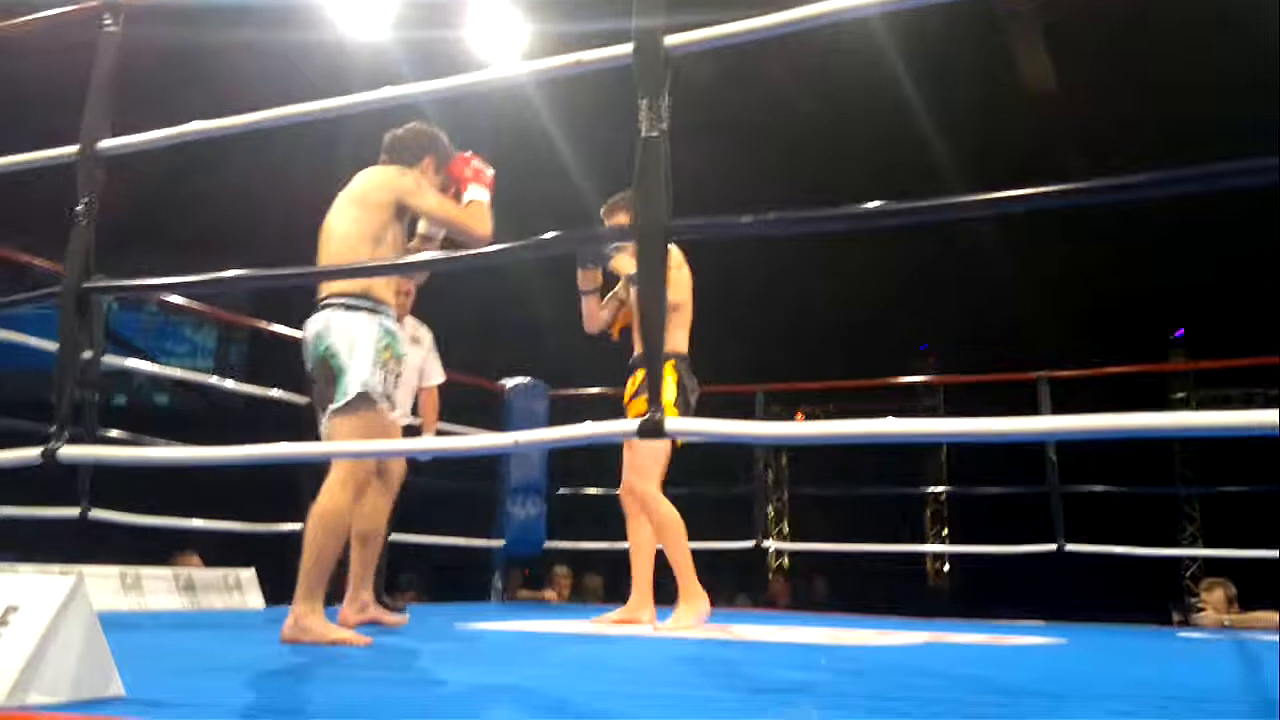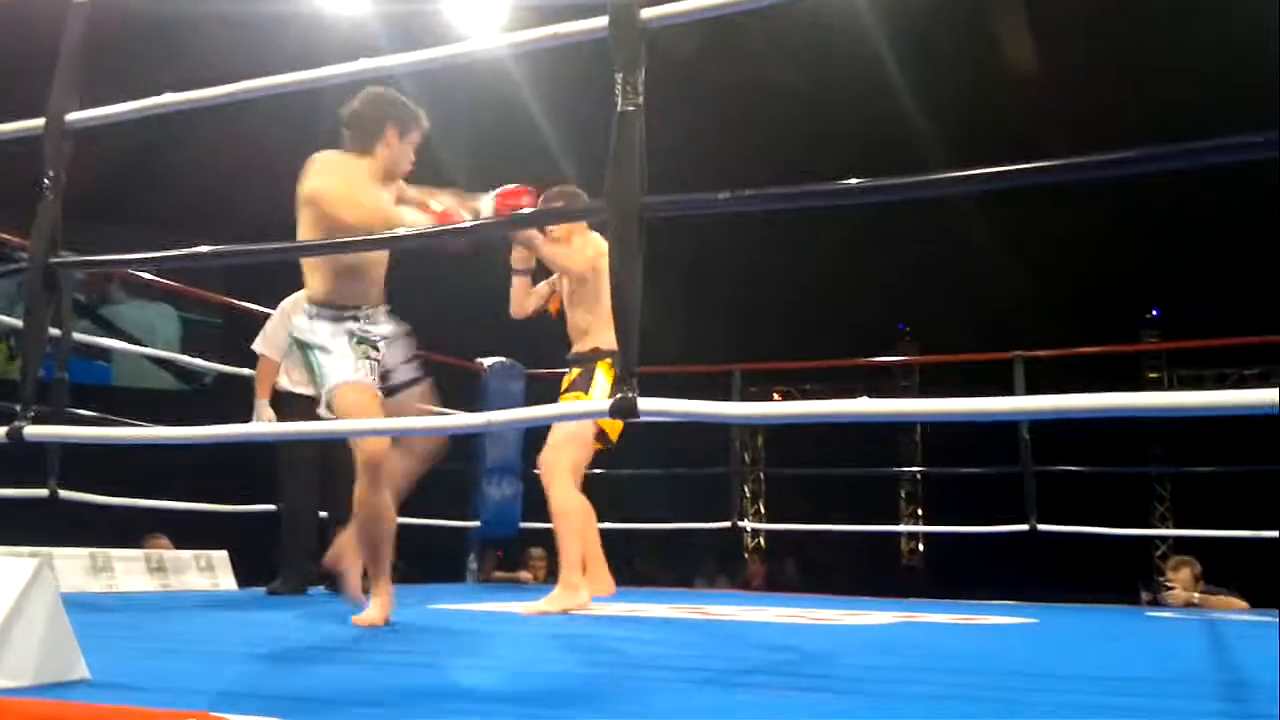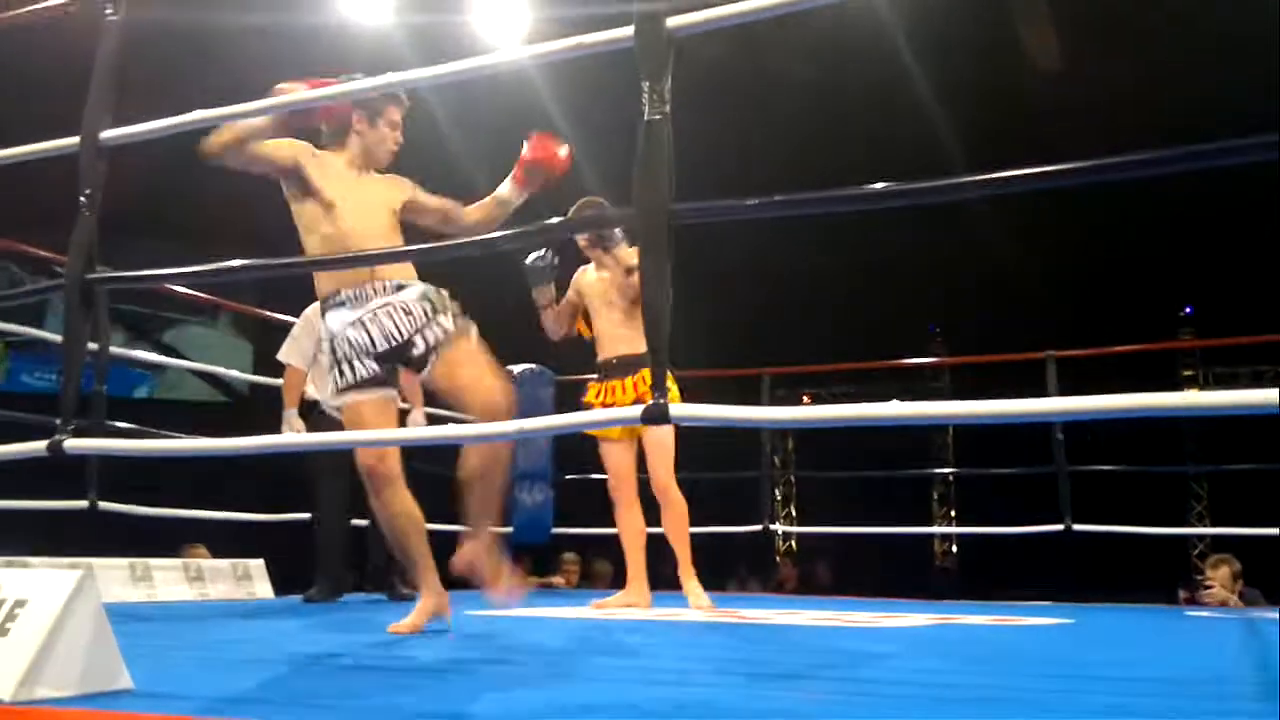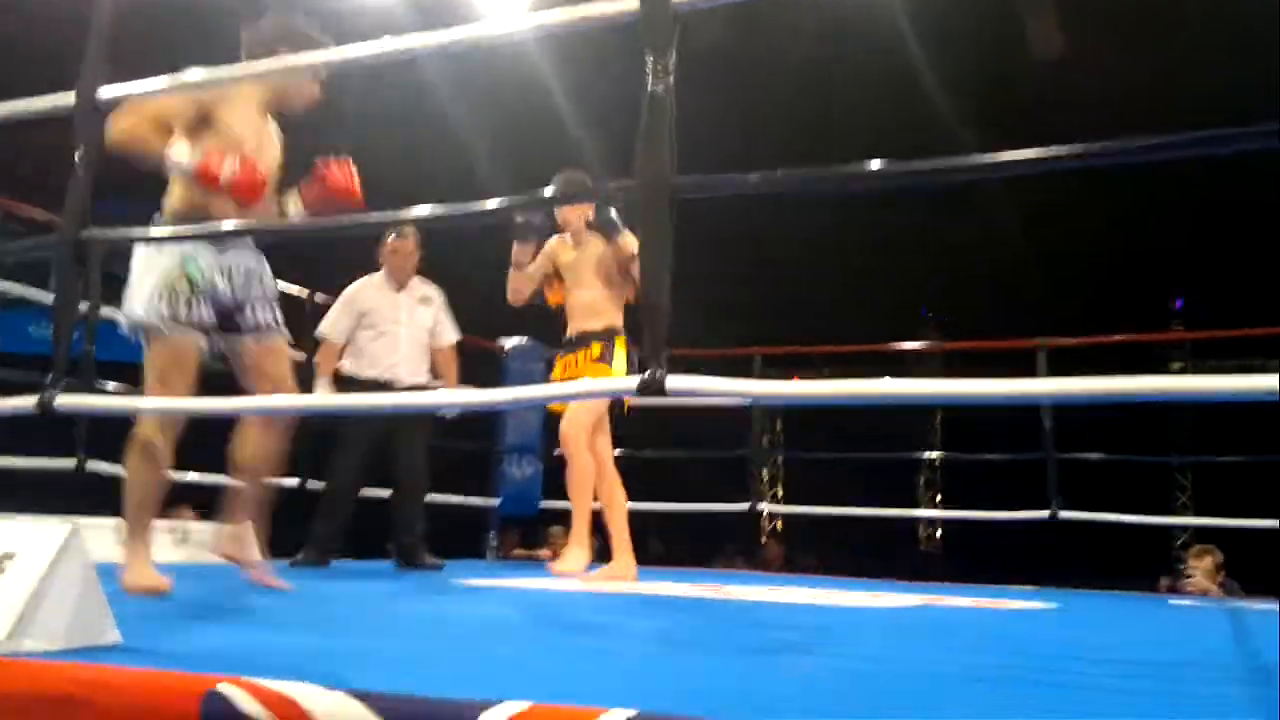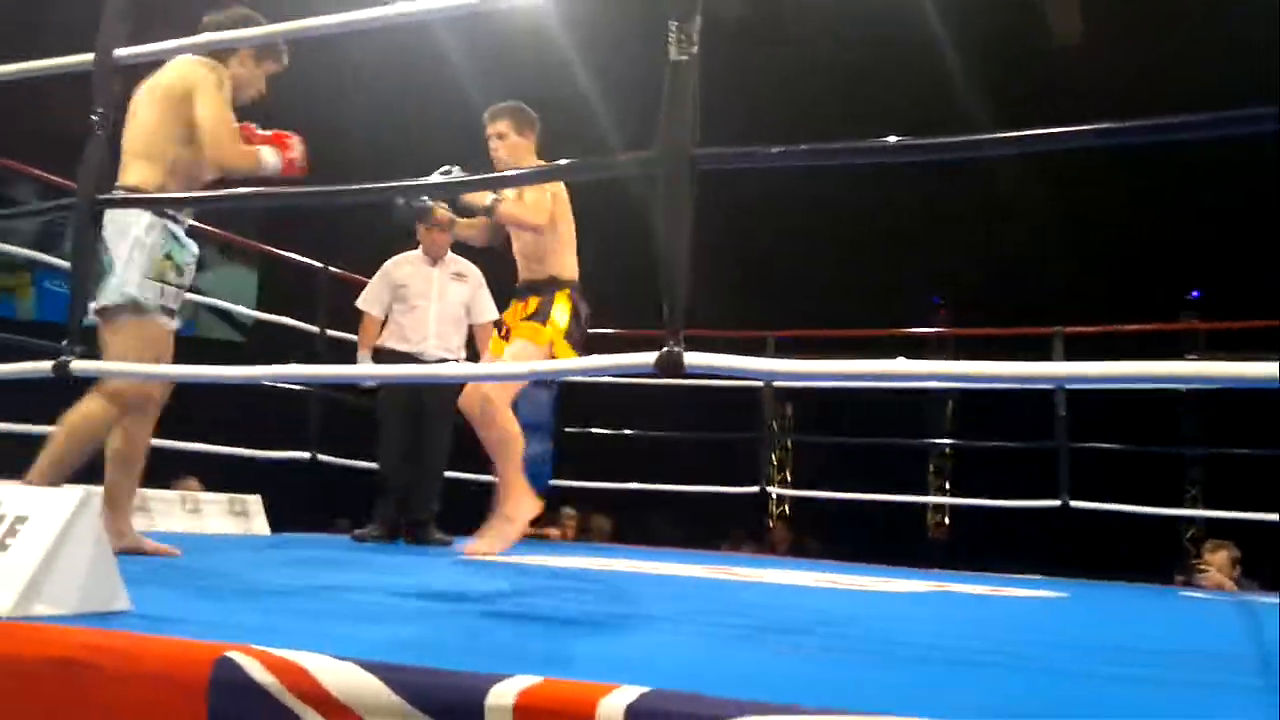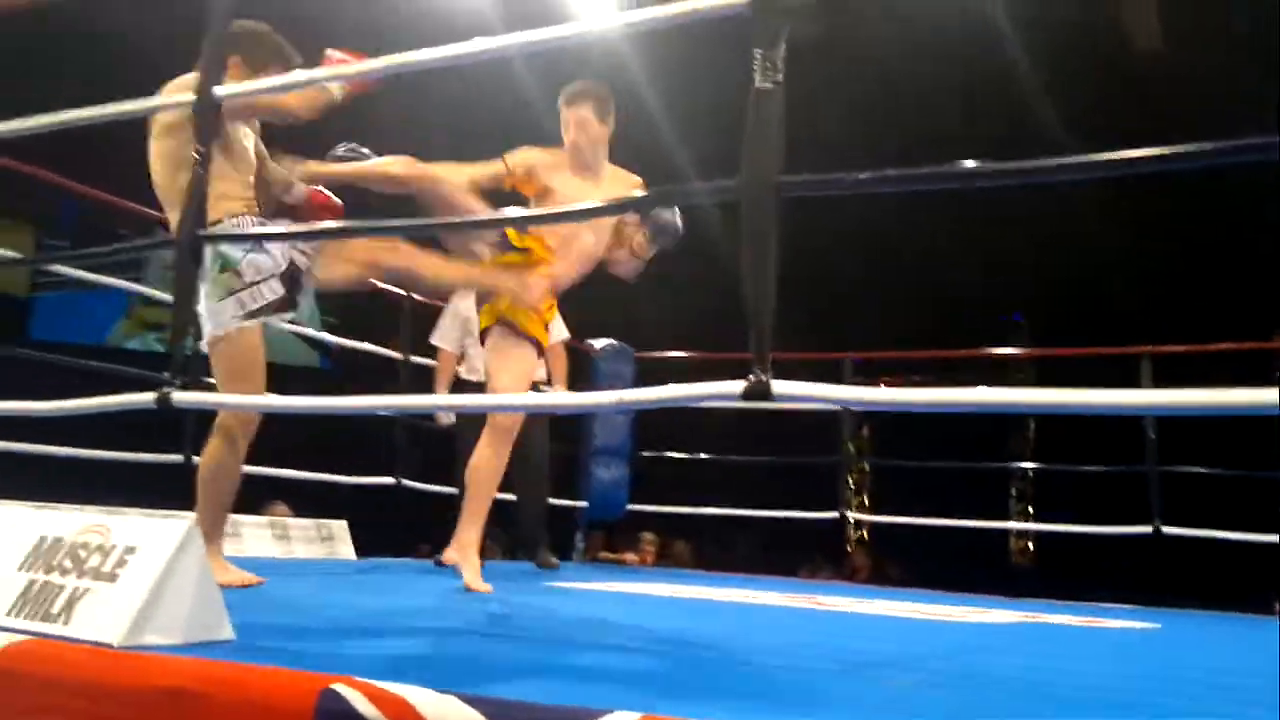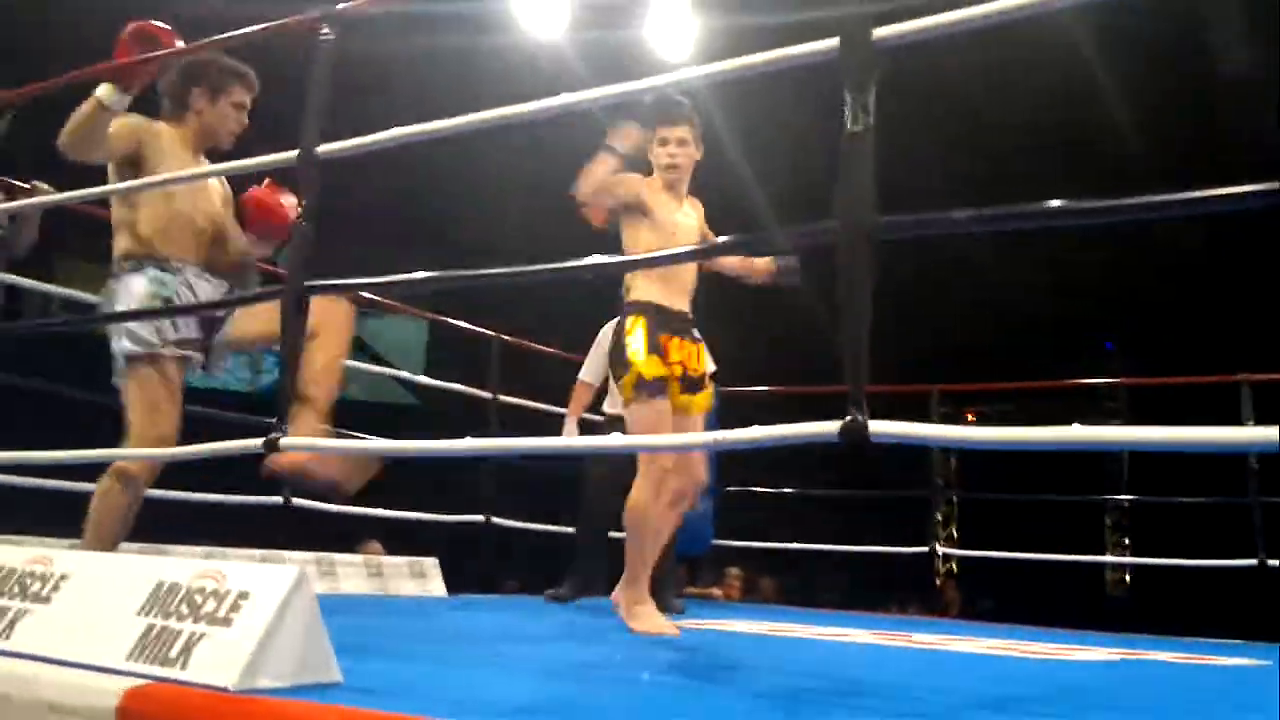
dt=0.5s
person 1, frame 1
left shoulder: (366, 192)
right shoulder: (395, 178)
right elbow: (477, 232)
left wrist: (434, 222)
right wrist: (477, 187)
left hip: (339, 327)
right hip: (358, 326)
left knee: (387, 469)
right knee: (353, 472)
left ankle: (359, 599)
right ankle: (303, 614)
person 1, frame 2
left shoulder: (381, 182)
right shoulder: (328, 166)
left elbow: (434, 204)
right elbow: (357, 219)
left wrist: (489, 205)
right wrist: (428, 219)
left hip: (376, 326)
right hip: (335, 331)
left knee: (423, 442)
right knee: (375, 454)
left ankle: (352, 545)
right ankle: (378, 586)
person 1, frame 3
left shoulder: (396, 188)
right shoulder: (302, 160)
left elbow: (471, 222)
right elbow: (219, 148)
left wrist: (521, 184)
right wrist: (276, 115)
left hip: (414, 304)
right hip: (354, 325)
left knee: (493, 407)
right knee: (377, 467)
left ankle: (480, 546)
right ankle: (430, 593)
person 1, frame 4
left shoulder: (270, 132)
right shoulder: (210, 91)
right elbow: (121, 130)
left wrist: (309, 203)
right wrist: (191, 163)
left hip: (241, 262)
right hip: (187, 256)
left knee: (277, 400)
right knee: (168, 409)
left ankle: (242, 531)
right ankle: (136, 553)
person 1, frame 5
left shoulder: (174, 80)
right shoulder: (204, 73)
right elbow: (223, 158)
left wrist: (249, 146)
right wrist: (276, 158)
left hip: (148, 228)
right hip: (144, 227)
left knee: (150, 393)
right knee: (129, 389)
left ankle: (116, 525)
person 1, frame 6
left shoulder: (239, 124)
right shoulder: (195, 93)
left elbow: (275, 182)
right elbow: (295, 105)
left wrist: (301, 196)
right wrist: (337, 80)
left hip: (264, 251)
right hip: (219, 261)
left knee: (382, 252)
right knee: (239, 415)
left ankle: (514, 286)
right ankle: (207, 553)
person 1, frame 7
left shoulder: (215, 185)
right shoulder: (141, 135)
left elbow: (236, 265)
right elbow: (74, 146)
left wrist: (265, 234)
right wrist: (121, 83)
left hip: (207, 294)
right hip: (148, 291)
left knee: (332, 310)
right knee: (153, 443)
left ankle: (304, 442)
person 2, frame 1
left shoulder: (667, 255)
right shoulder: (633, 274)
left elbow: (671, 301)
right elbow: (594, 324)
left wrist: (624, 265)
right wrist: (589, 272)
left hip: (666, 377)
right hip: (643, 380)
left knee: (642, 485)
right knee: (632, 496)
left ankle: (692, 596)
right ankle: (640, 603)
person 2, frame 2
left shoulder: (593, 245)
right shoulder: (565, 269)
left elbow: (573, 264)
right elbow: (519, 309)
left wrist: (533, 231)
right wrist: (523, 250)
left hip: (601, 371)
right hip: (580, 375)
left knee: (552, 466)
right knee: (563, 478)
left ankle: (570, 583)
right ankle: (596, 575)
person 2, frame 3
left shoulder: (637, 259)
right shoulder: (581, 277)
right elbow: (556, 331)
left wrist: (620, 253)
right wrist: (542, 288)
left hip: (646, 374)
right hip: (607, 382)
left knee: (662, 482)
right knee: (621, 489)
left ankle: (688, 577)
right ankle: (636, 587)
person 2, frame 4
left shoulder: (618, 238)
right shoulder: (555, 247)
right elbow: (516, 296)
left wrist: (621, 242)
right wrist: (522, 248)
left hip: (606, 349)
right hip: (572, 353)
left knee: (572, 432)
right knee: (599, 462)
left ankle: (578, 542)
right ankle: (623, 560)
person 2, frame 5
left shoulder: (540, 177)
right shoulder: (514, 185)
left elbow: (536, 221)
right elbow: (481, 234)
left wrist: (480, 198)
left hip: (554, 304)
right hip: (527, 303)
left knee: (494, 396)
right knee: (472, 400)
left ankle: (513, 507)
right ankle: (519, 495)
person 2, frame 6
left shoulder: (629, 189)
right shoulder: (540, 161)
left elbow: (625, 267)
right elbow: (469, 175)
left wrist: (649, 240)
left hip: (528, 302)
right hip: (496, 260)
left knee: (507, 424)
left ankle: (465, 548)
person 2, frame 7
left shoulder: (694, 209)
right shoulder: (632, 187)
left elbow: (716, 258)
right elbow: (585, 195)
left wrist: (769, 267)
right wrist: (623, 142)
left hip: (682, 337)
right hip: (644, 332)
left knee: (691, 477)
right knee: (657, 470)
left ankle: (630, 585)
right ankle: (637, 597)
person 3, frame 1
left shoulder: (421, 334)
left elbow: (428, 388)
left wrist: (429, 431)
left hip: (395, 432)
left knee: (382, 512)
left ankle: (374, 589)
person 3, frame 2
right shoulder: (295, 306)
right elbow: (269, 357)
right wrist: (262, 404)
right hip: (301, 407)
left knee: (346, 495)
right knee: (298, 494)
right ankle: (294, 573)
person 3, frame 3
right shoulder: (317, 314)
right elbow: (295, 366)
left wrist: (417, 408)
right wrist: (291, 413)
right hip: (329, 416)
right knee: (330, 502)
left ankle: (386, 575)
right ankle: (329, 579)
person 3, frame 4
left shoulder: (431, 296)
right shoulder: (360, 291)
left elbow: (444, 346)
right elbow: (331, 340)
left wrist: (450, 389)
right wrist: (322, 382)
left hip: (414, 393)
right hip: (366, 390)
left knee: (413, 474)
right knee: (346, 469)
left ankle: (410, 547)
right ankle: (320, 545)
person 3, frame 5
left shoulder: (468, 273)
right shoulder: (397, 267)
left elbow: (483, 324)
right elbow: (372, 315)
right wrist: (364, 356)
right hip: (399, 362)
left knee: (434, 450)
right knee: (394, 445)
left ankle: (420, 522)
right ankle: (386, 519)
person 3, frame 6
right shoulder: (465, 301)
left elbow: (555, 345)
right elbow: (448, 350)
left wrist: (560, 387)
right wrist: (441, 395)
right hip: (478, 393)
left knee: (534, 468)
left ankle: (536, 544)
person 3, frame 7
right shoulder: (614, 330)
right elbow: (588, 379)
right wrist: (571, 419)
right hip: (620, 426)
right knee: (596, 500)
left ankle: (665, 587)
right ankle: (582, 579)
